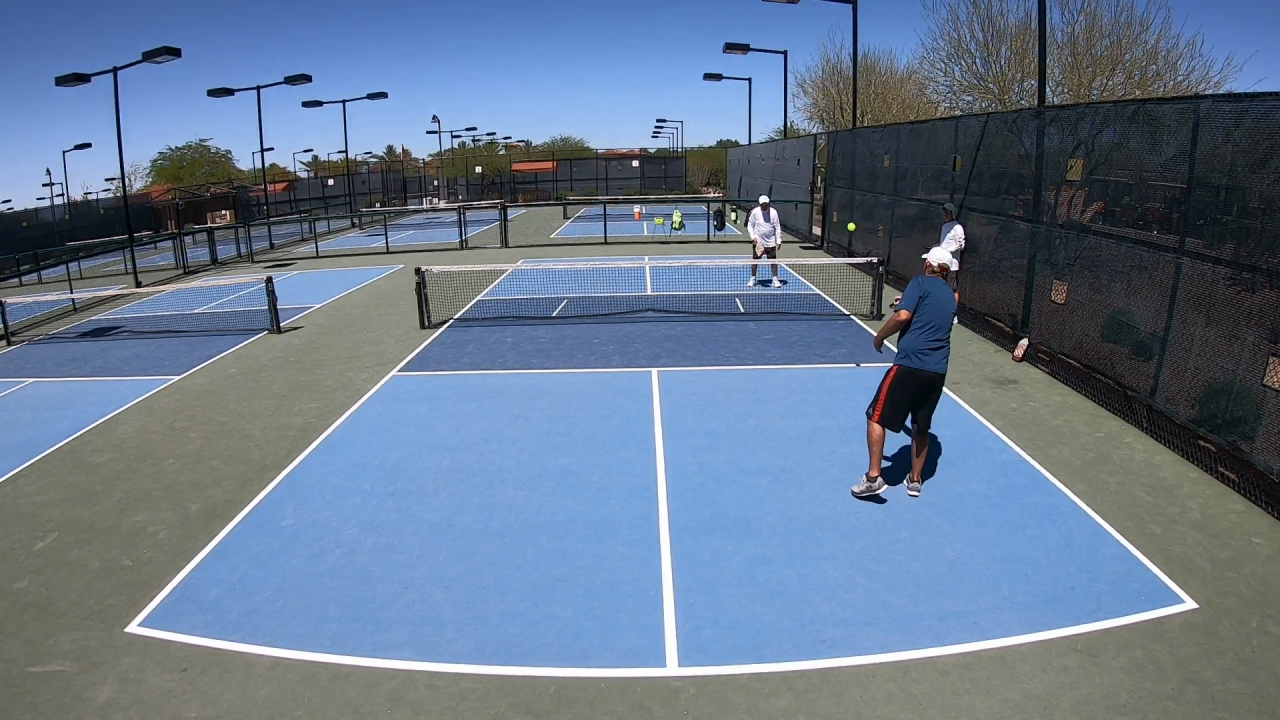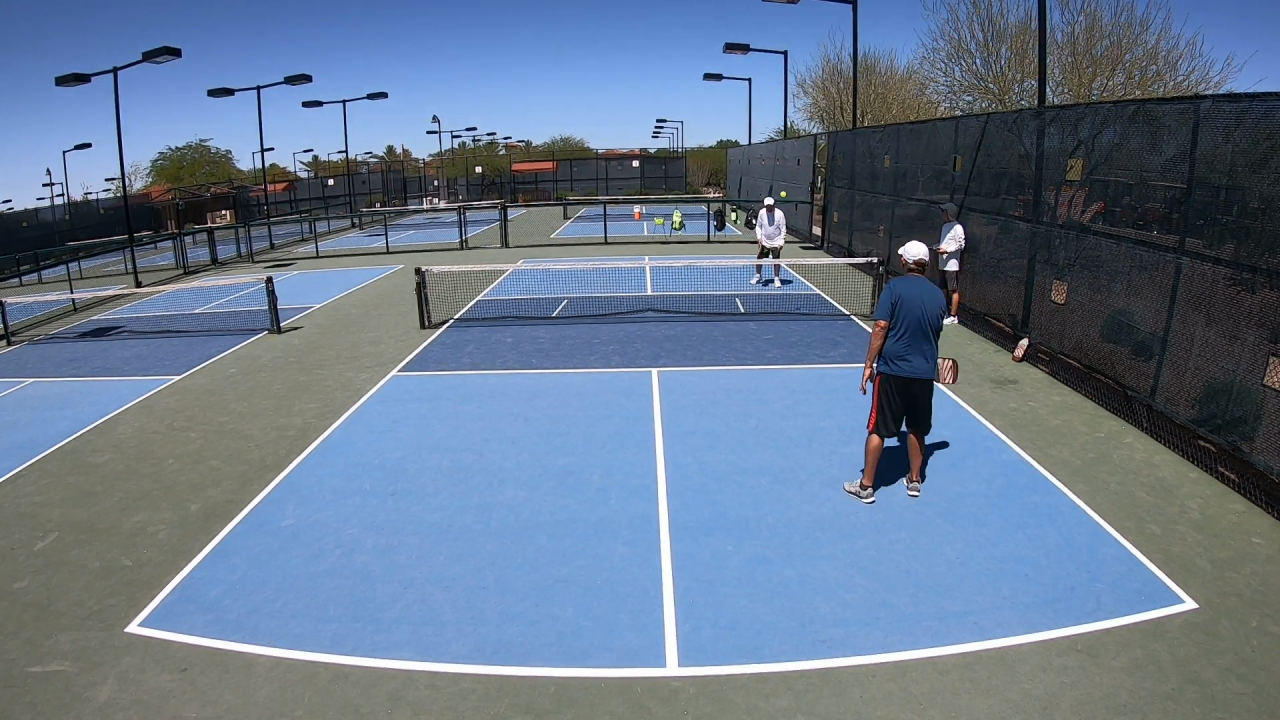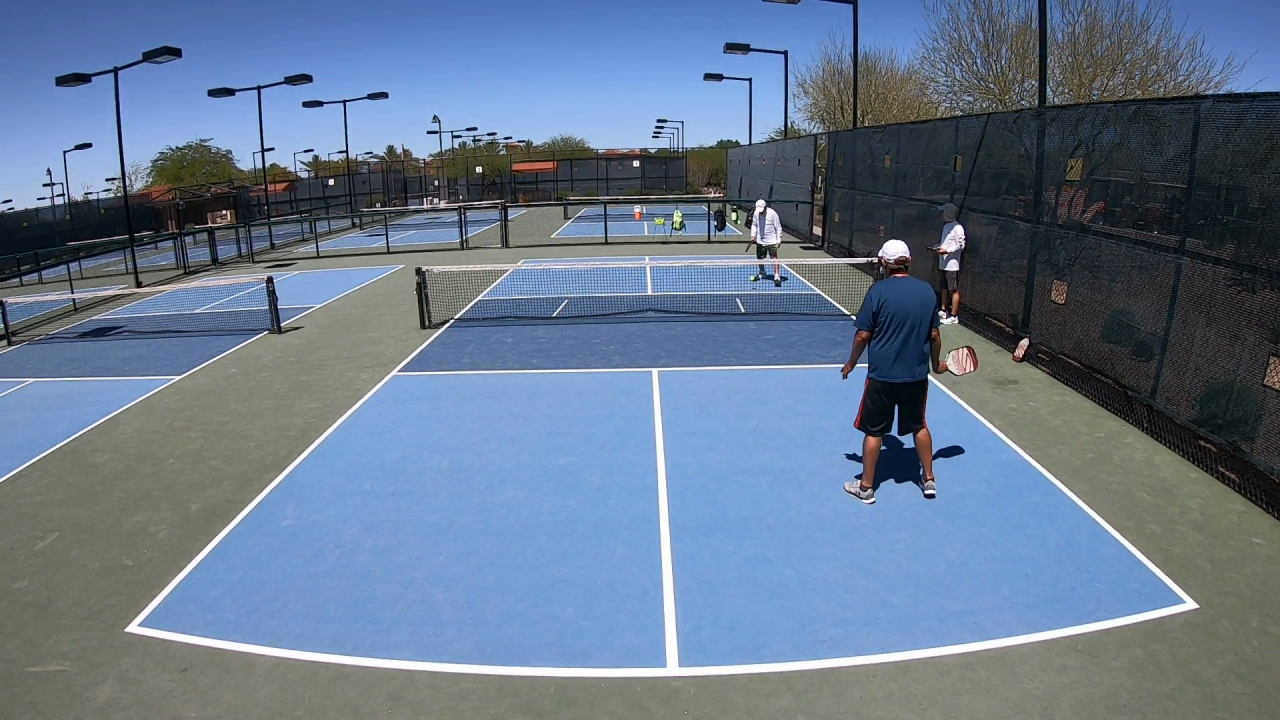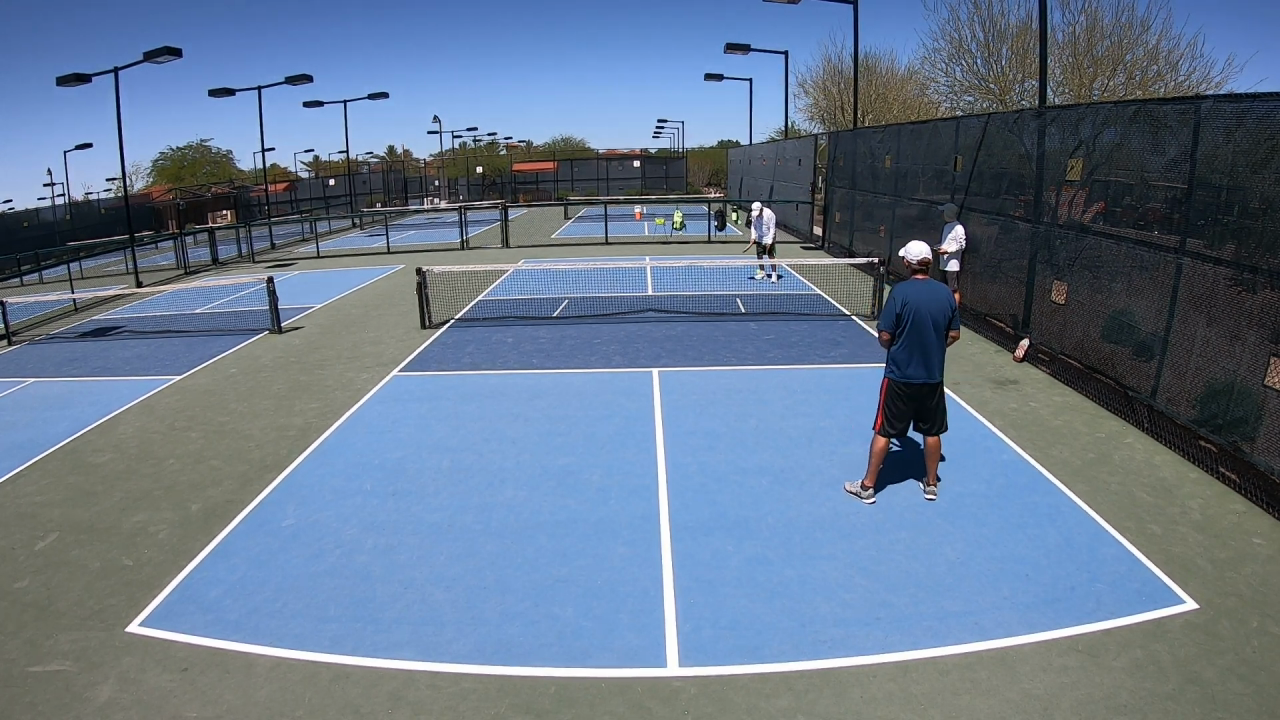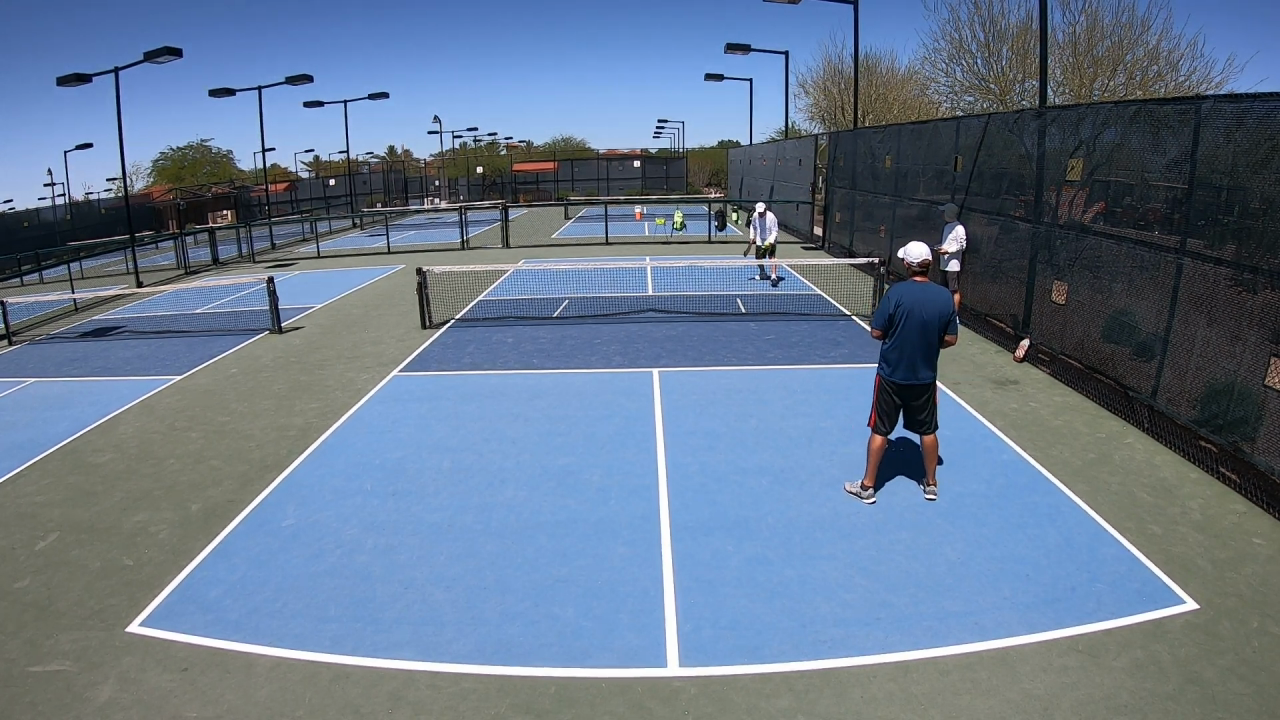
dt=0.5s
person 1, frame 1
left shoulder: (921, 283)
right shoulder: (950, 296)
left elbow: (903, 316)
left wrist: (879, 336)
left hip: (910, 364)
right hip: (937, 370)
left knee: (876, 417)
right knee: (921, 426)
left ankle: (874, 477)
right ankle: (915, 480)
person 1, frame 2
left shoulder: (895, 286)
right shoulder: (938, 294)
left elbow: (880, 327)
left wrist: (869, 365)
left hip: (892, 370)
right hip: (924, 373)
left knee: (878, 430)
right knee: (917, 428)
left ankle: (866, 486)
right ankle: (914, 480)
person 1, frame 3
left shoulder: (878, 291)
right shoulder: (926, 291)
left elbow: (863, 335)
right elbow: (934, 335)
left wrist: (851, 363)
right wrist: (936, 363)
left hip: (882, 375)
right hip: (917, 374)
left knee: (874, 431)
right knee: (918, 425)
left ankle: (866, 487)
right ankle: (928, 479)
person 1, frame 4
left shoulder: (901, 291)
right shoulder: (945, 293)
left elbow: (885, 337)
right elbow: (954, 334)
left wrist: (890, 345)
left hip: (900, 375)
right hip: (933, 376)
left knee: (884, 431)
right knee: (932, 431)
left ankle: (867, 486)
right ankle: (931, 484)
person 1, frame 5
left shoulder: (896, 292)
right shoulder: (944, 296)
left elbow: (876, 332)
right elbow: (950, 339)
left hip: (891, 374)
right hip: (925, 376)
left knee: (880, 430)
right knee: (927, 430)
left ankle: (867, 486)
right ankle: (930, 483)
